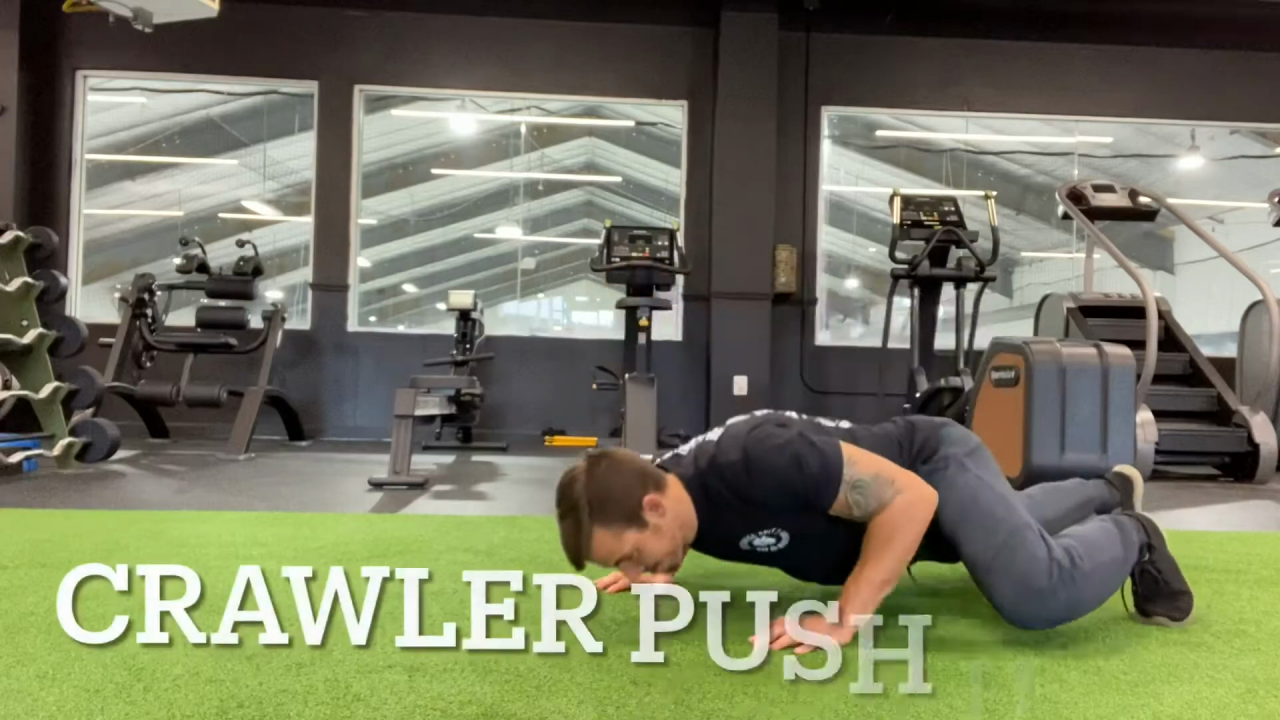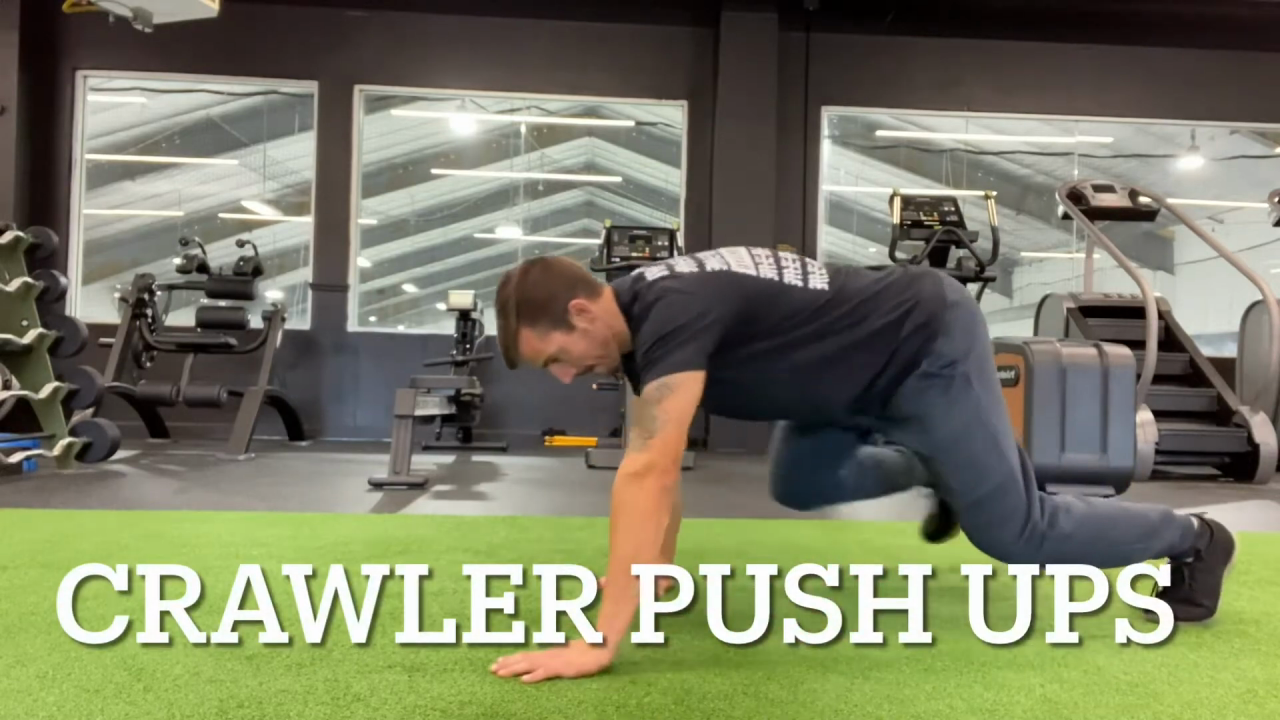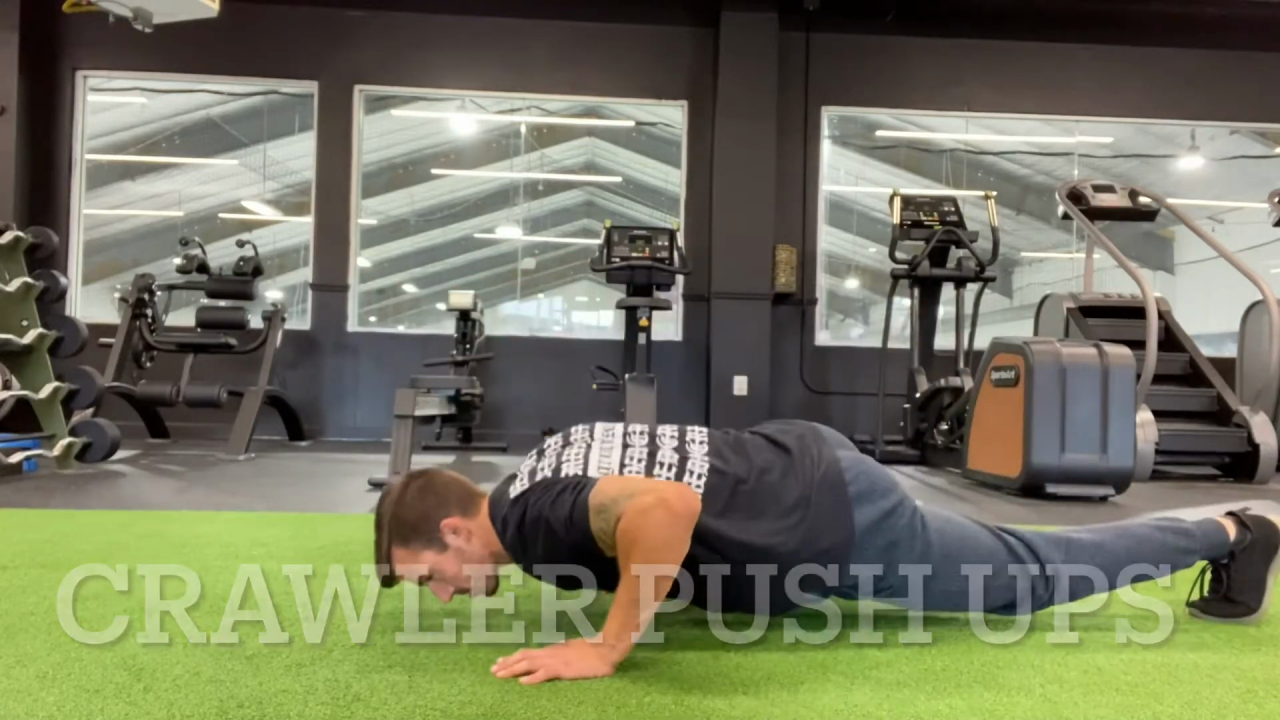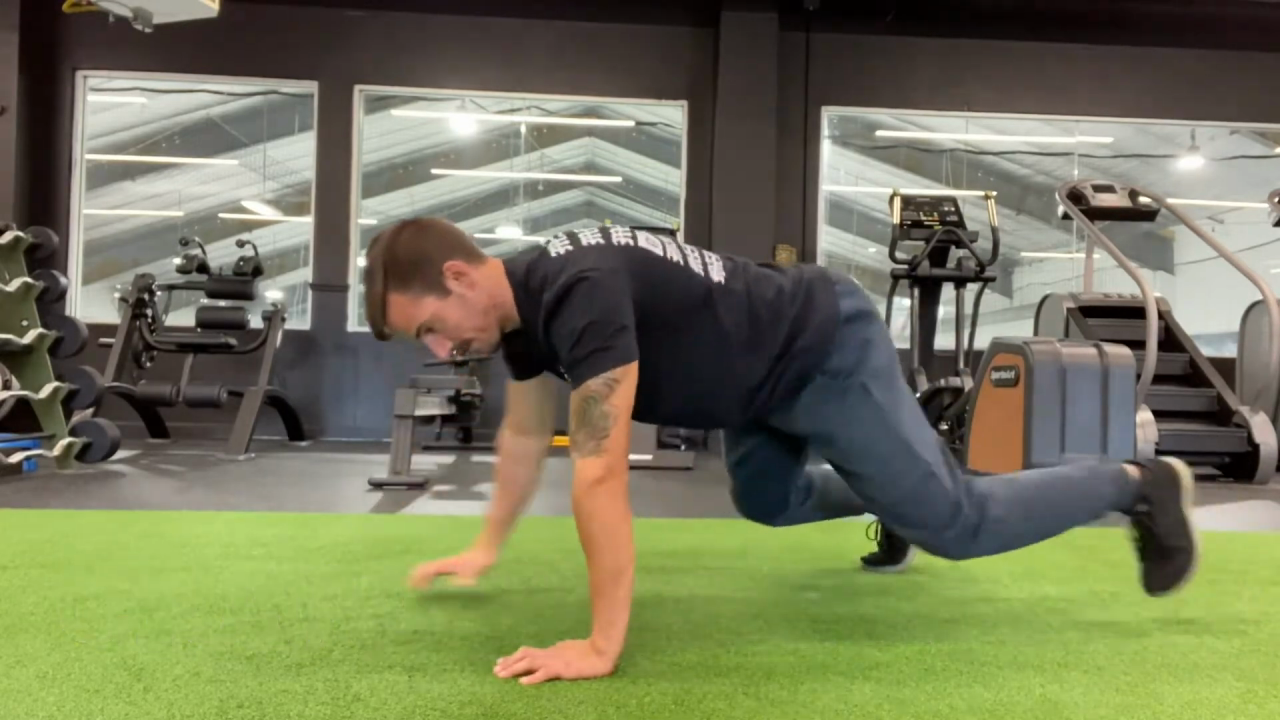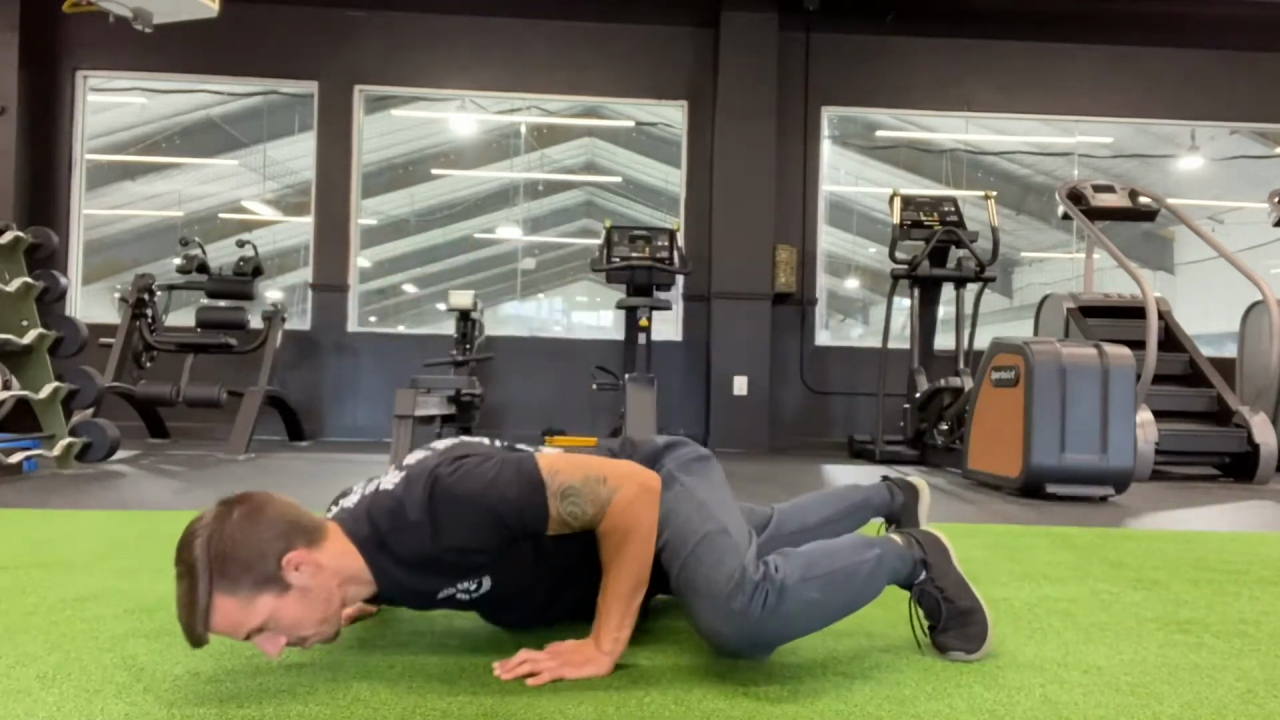
dt=1s
person 1, frame 1
left shoulder: (755, 464)
right shoulder: (673, 487)
left elbow: (910, 497)
left wrist: (843, 621)
right wrist: (661, 572)
left hip: (932, 467)
right hip: (900, 502)
left knee: (1034, 592)
right knee: (1009, 525)
left ankle: (1129, 539)
right ankle: (1110, 491)
person 1, frame 2
left shoulder: (669, 313)
right shoulder: (634, 324)
left elbow: (649, 469)
right elbow: (652, 461)
left wrist: (607, 638)
right wrist: (656, 565)
left hip: (930, 343)
right hip: (866, 358)
left knee: (1010, 530)
right knee: (796, 484)
left ankle: (1190, 539)
right ankle: (931, 469)
person 1, frame 3
left shoulder: (539, 521)
right shoulder: (541, 475)
left elbow: (668, 506)
left wrist: (607, 645)
right wrist: (646, 576)
left hip: (837, 522)
right hip: (805, 457)
left knee: (1027, 577)
person 1, frame 4
left shoulder: (576, 294)
right shoulder: (523, 304)
left elbow: (600, 472)
right elbow: (522, 429)
left wrist: (601, 644)
right wrist: (487, 546)
left hip: (825, 348)
right hip: (771, 361)
left knee: (954, 518)
right knee: (769, 498)
left ankle: (1138, 487)
right ankle: (879, 496)
person 1, frame 5
left shoulder: (442, 506)
right shoulder: (351, 538)
left elbow: (630, 488)
left wrist: (602, 646)
right wrist: (372, 598)
left hip: (662, 482)
right hip: (615, 511)
left knee: (739, 611)
right knee: (759, 538)
left ankle: (907, 559)
right ankle: (889, 498)
